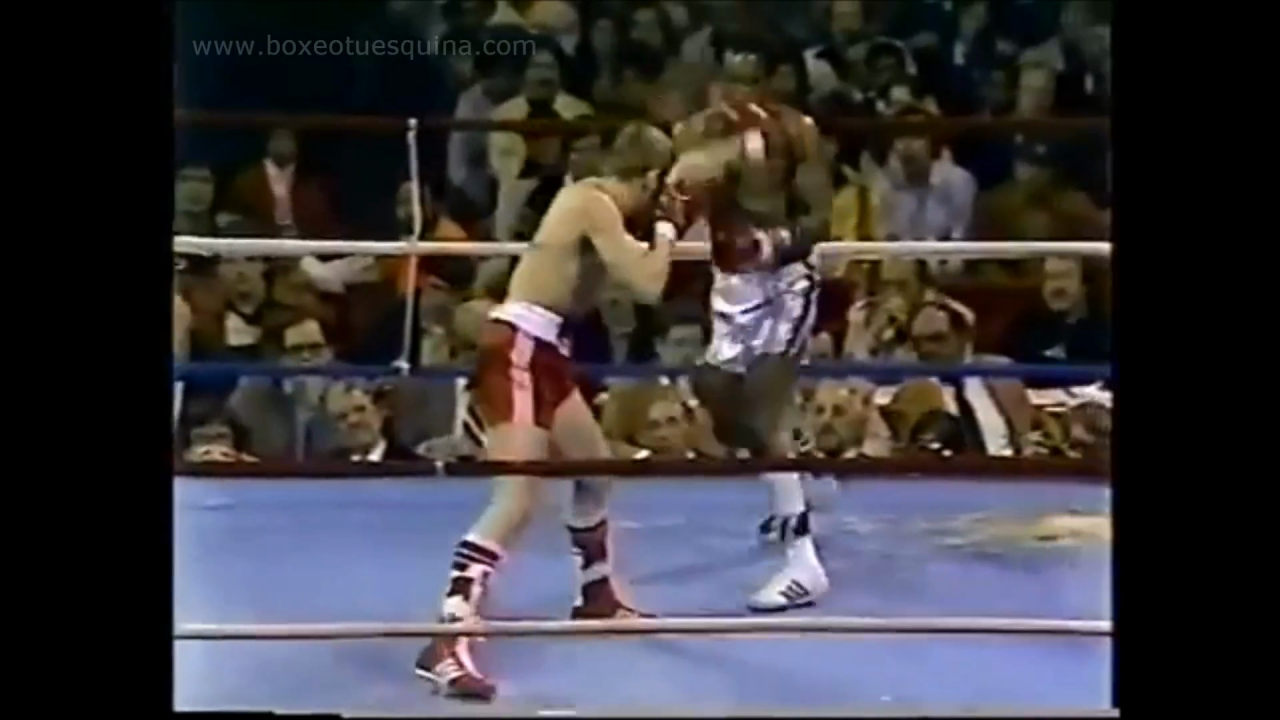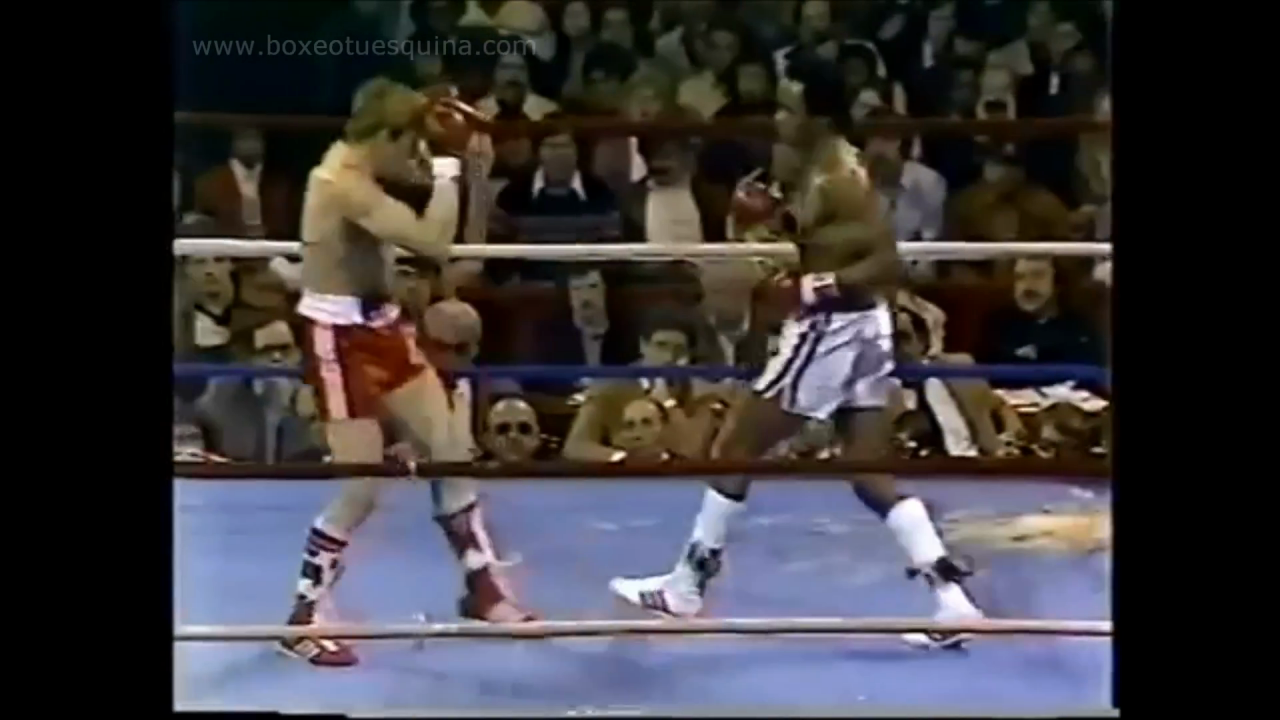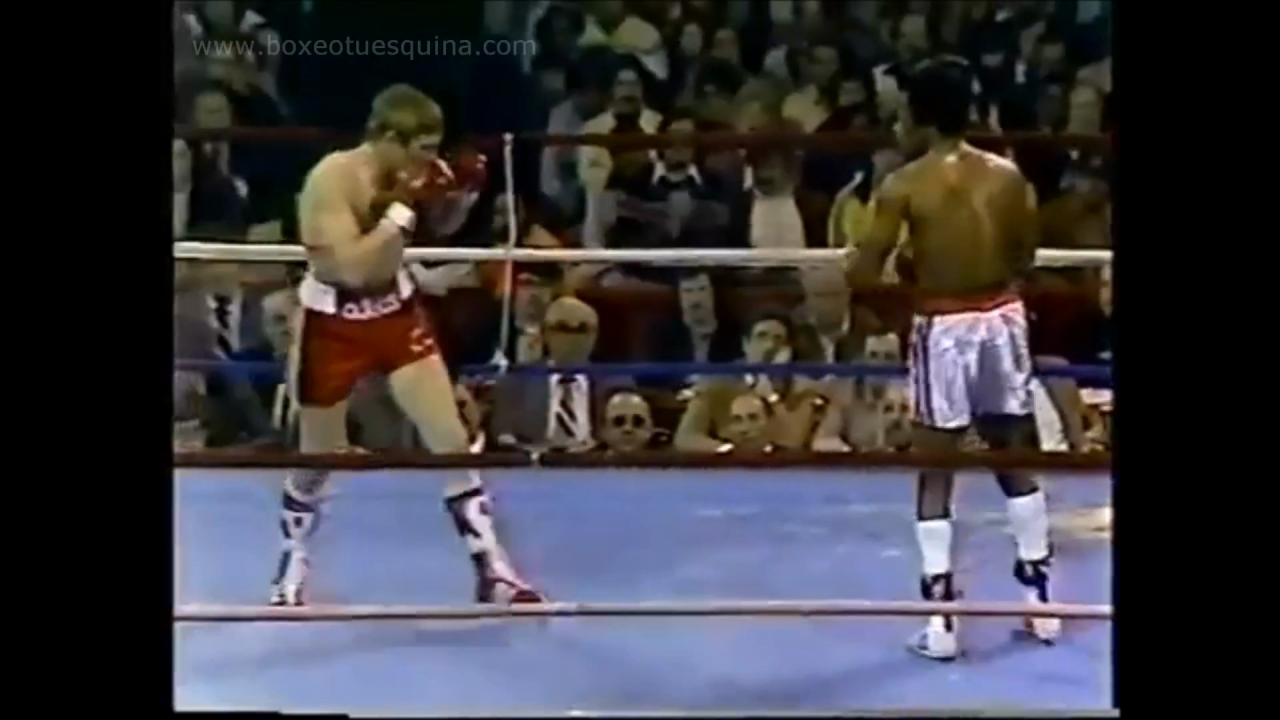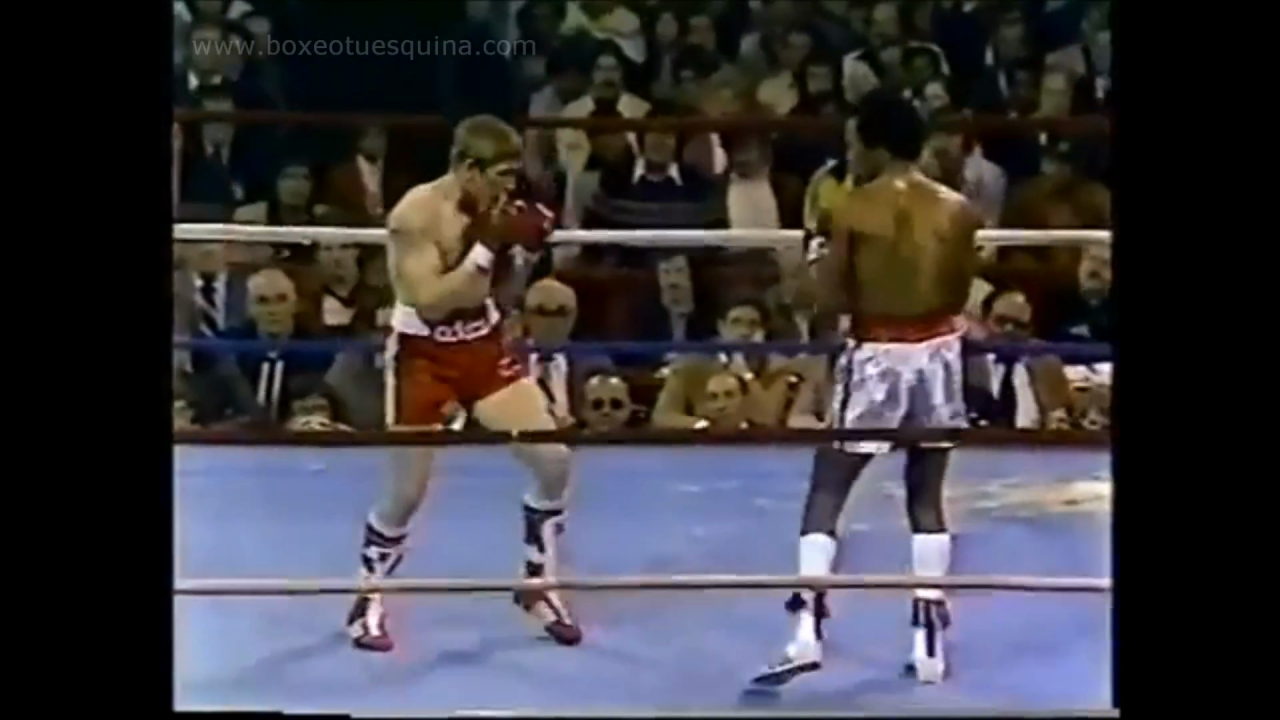
dt=0.7s
person 1, frame 1
left shoulder: (795, 130)
right shoulder: (701, 128)
left elbow: (817, 219)
right elbow: (672, 202)
left wrist: (765, 244)
left hip: (787, 283)
right hip: (732, 286)
left knee: (762, 420)
right knee: (725, 417)
left ankle: (804, 568)
right ankle: (792, 497)
person 1, frame 2
left shoulder: (838, 178)
right shoulder: (832, 164)
left elbow: (887, 264)
left wrist: (812, 288)
right wrist: (774, 213)
left hip: (833, 330)
right hip: (862, 328)
left knee: (735, 451)
right knee: (872, 478)
left ankle: (685, 588)
right ankle: (952, 596)
person 1, frame 3
left shoulder: (903, 188)
right shoulder: (1008, 175)
left elbow: (864, 274)
right elbow: (1023, 258)
left wrist: (861, 266)
left hip: (944, 330)
right hip: (1004, 320)
left knee: (935, 475)
right knee: (1017, 465)
left ankle: (940, 621)
right ankle: (1039, 598)
person 1, frame 4
left shoulder: (854, 208)
right shoulder: (958, 210)
left elbow: (831, 298)
right elbow: (957, 297)
left wrist: (819, 259)
left hip: (878, 357)
right hip: (939, 352)
left knee: (826, 494)
right knee: (926, 498)
left ankle: (808, 631)
right ankle: (928, 641)
person 2, frame 1
left shoulder: (588, 193)
right shoulder: (597, 208)
right elbow: (648, 287)
right wrist: (669, 228)
left hip: (545, 350)
right hip: (520, 349)
left knee: (597, 469)
right knee: (518, 501)
left ankle: (597, 596)
right ankle: (448, 641)
person 2, frame 2
left shoulder: (363, 164)
right shoulder: (341, 183)
right elbow: (434, 244)
left wrist: (438, 148)
right wrist: (446, 161)
left hip: (382, 323)
right hip: (340, 337)
left knee: (450, 456)
right knee: (362, 491)
left ankle: (486, 592)
right ankle: (305, 614)
person 2, frame 3
left shoulder: (407, 172)
right shoulder: (331, 180)
left elbow: (438, 225)
right elbow: (353, 268)
left wrist: (461, 189)
right wrist: (406, 209)
left hip: (397, 315)
right hip: (334, 322)
left knee: (452, 444)
right knee: (317, 458)
left ankle: (492, 572)
right ankle: (294, 562)
person 2, frame 4
left shoulder: (490, 204)
right shoulder: (418, 212)
left elbow: (500, 280)
right elbow: (431, 302)
left wrist: (531, 237)
right wrist: (487, 250)
left hip: (483, 342)
right hip: (422, 350)
left knee: (554, 459)
right knee: (407, 492)
left ankle: (539, 583)
right ankle: (369, 601)
